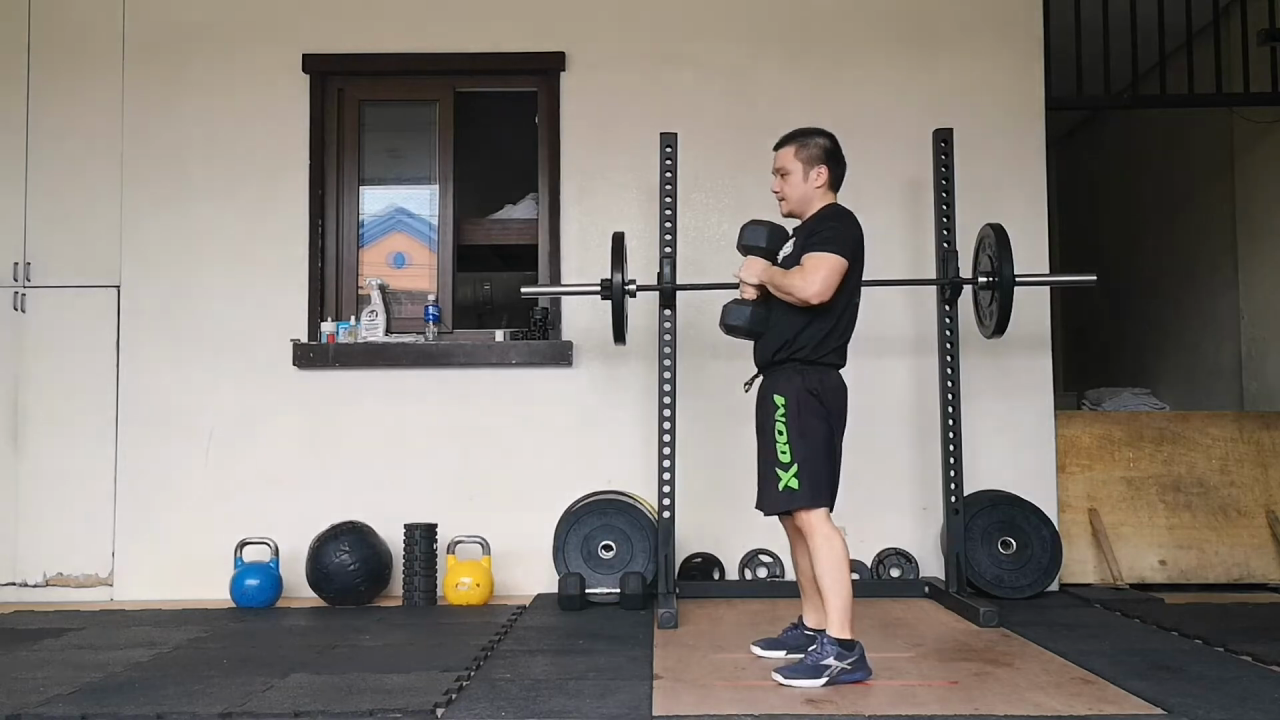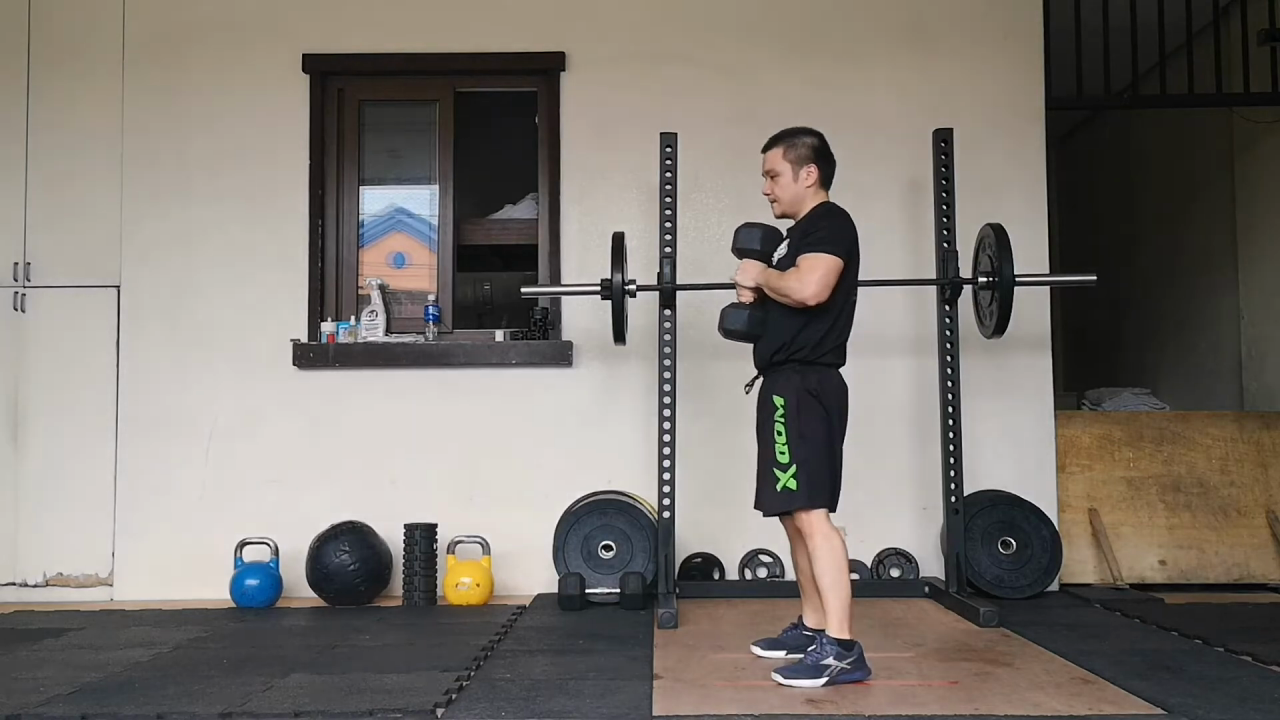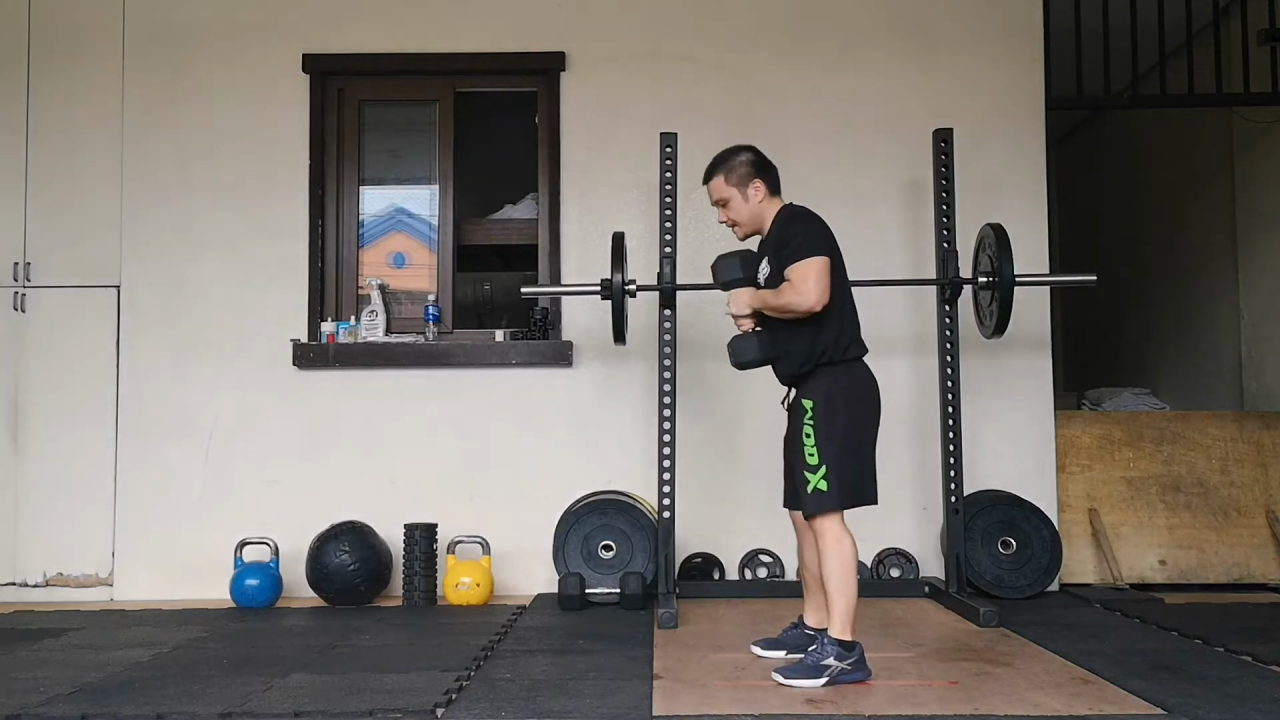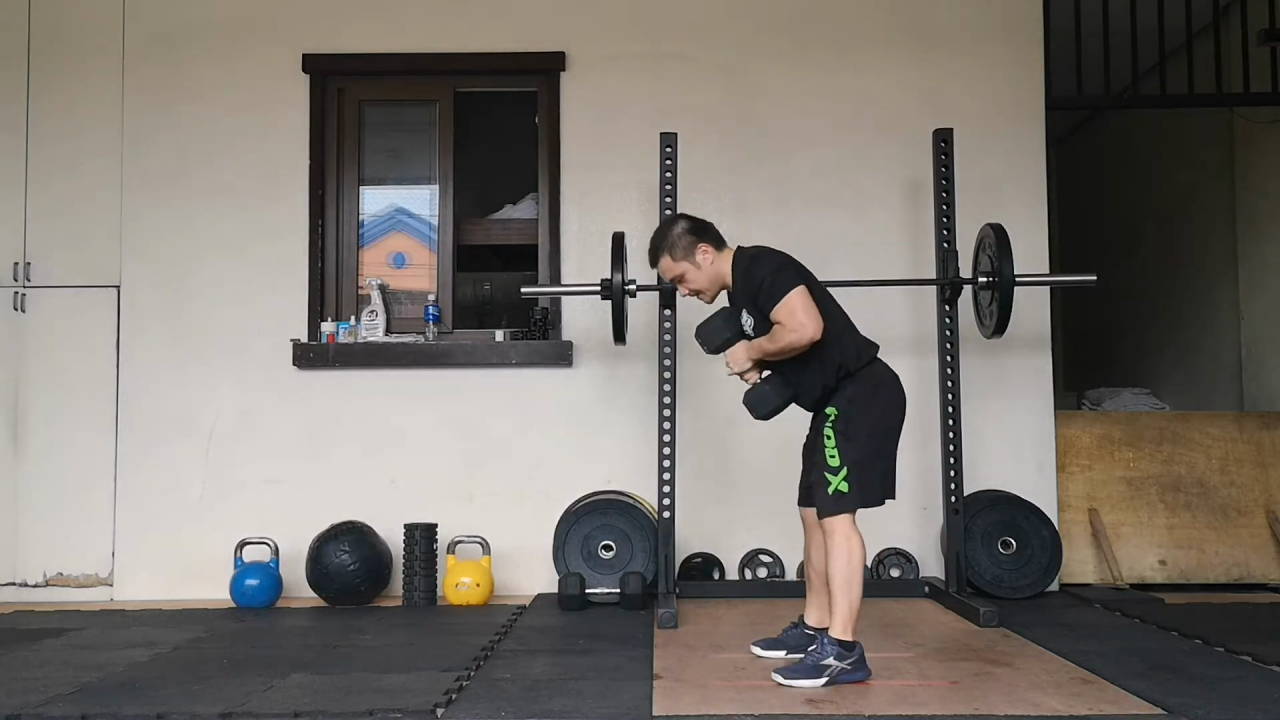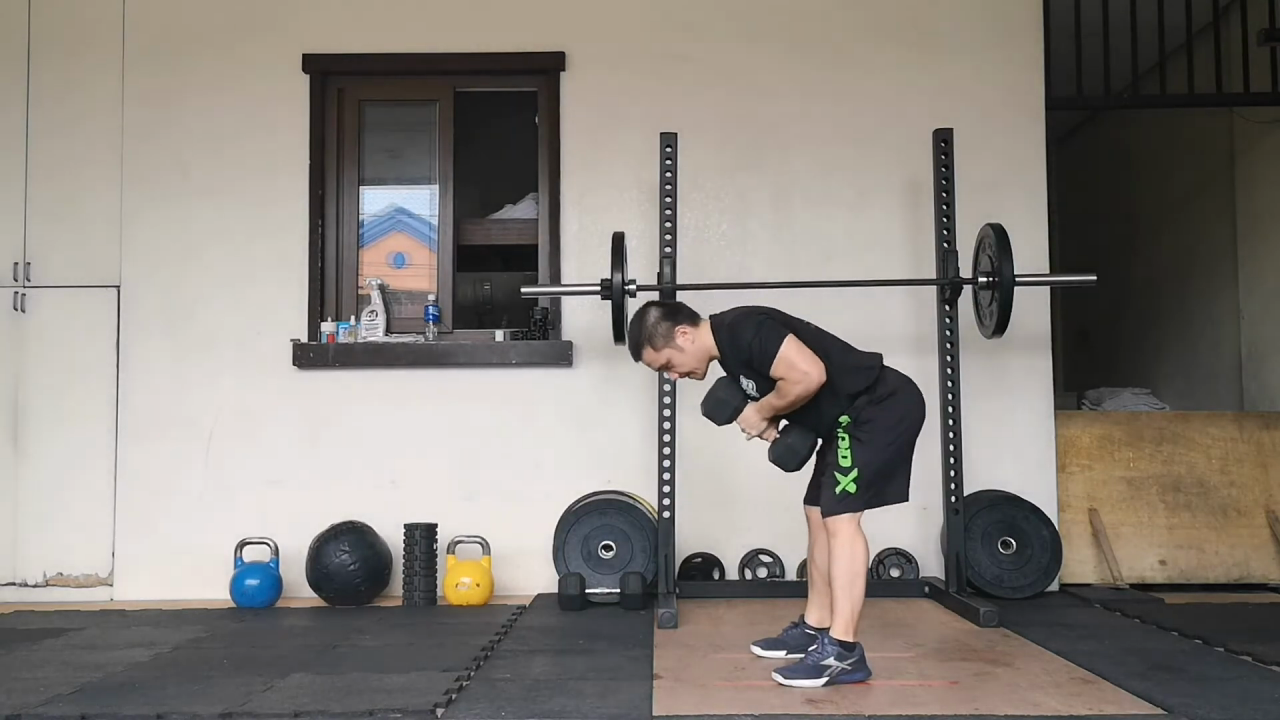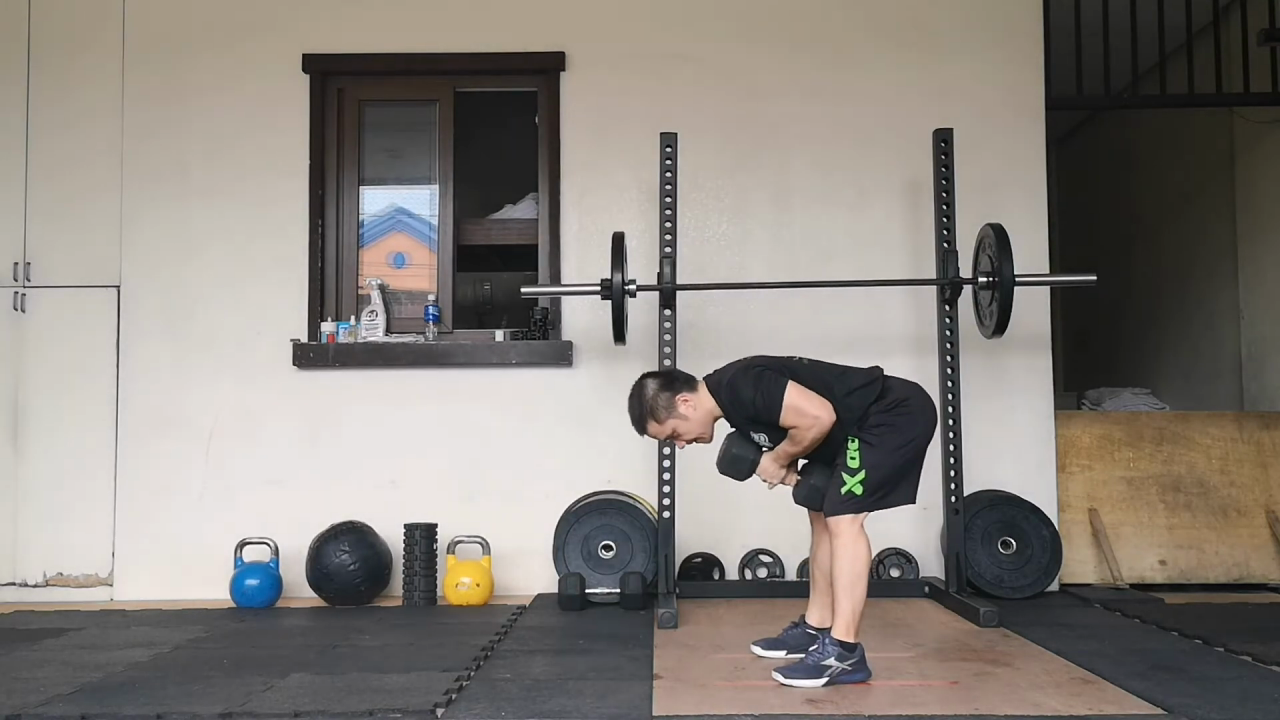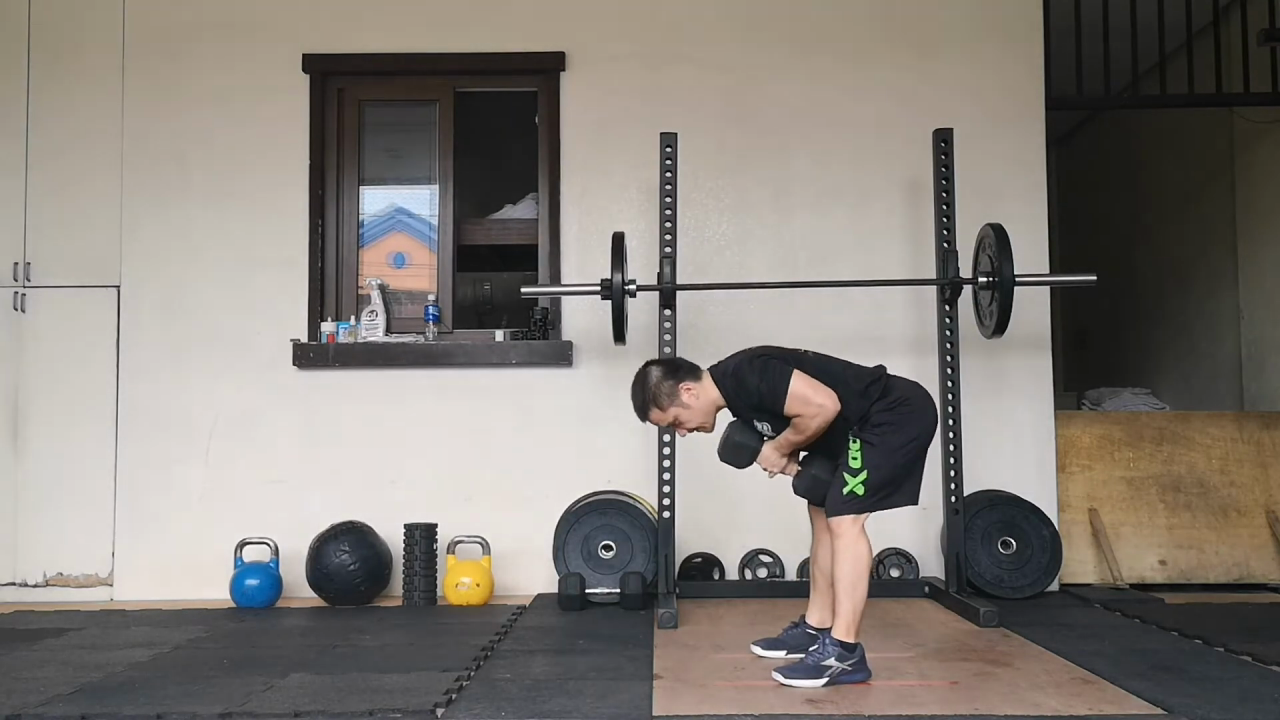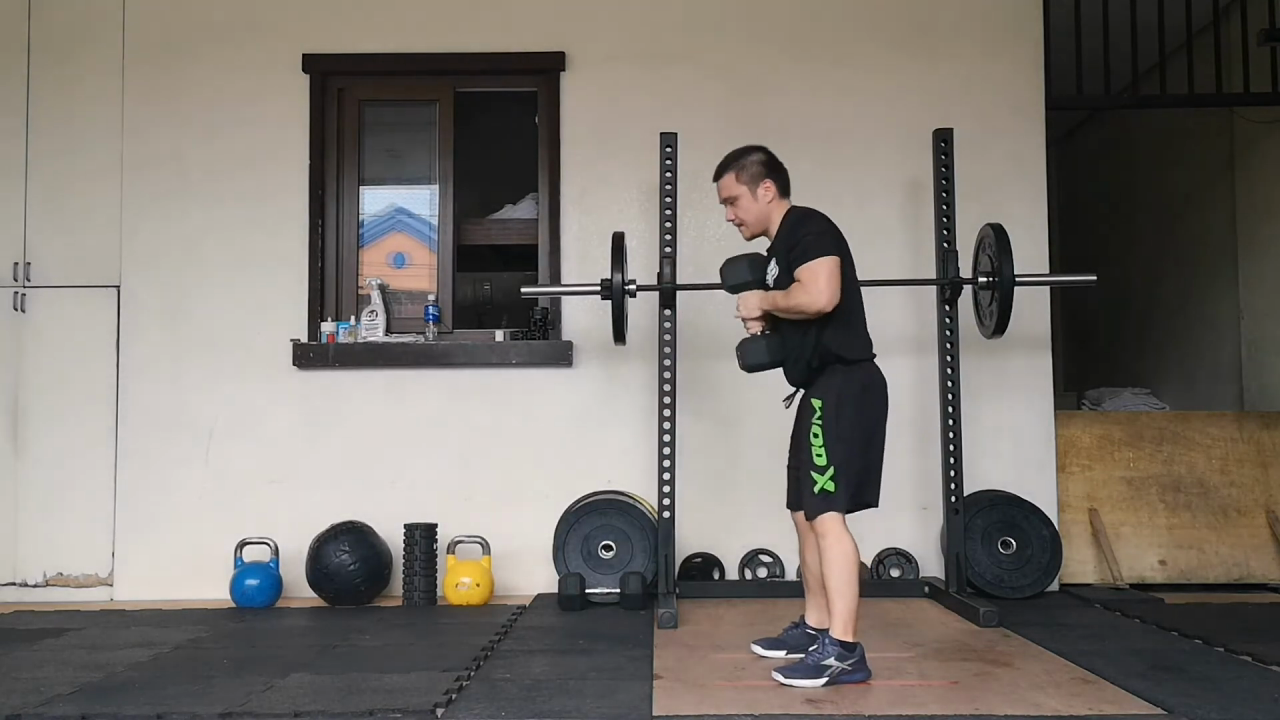
dt=0.5s
person 1, frame 1
left shoulder: (835, 224)
right shoulder: (806, 232)
left elbow: (813, 288)
left wrist: (762, 272)
right wrist: (758, 287)
left hip: (805, 385)
right hip: (785, 385)
left knee: (810, 513)
right knee: (793, 513)
left ankle: (842, 648)
right ankle: (813, 627)
person 1, frame 2
left shoulder: (829, 222)
right shoulder: (801, 232)
left elbow: (809, 289)
left wrist: (758, 274)
right wrist: (755, 289)
left hip: (804, 386)
right hip: (786, 386)
left knee: (809, 514)
right knee: (793, 514)
left ankle: (842, 649)
right ankle: (812, 628)
person 1, frame 3
left shoulder: (798, 225)
right shoulder: (773, 242)
left elbow: (810, 296)
left wrist: (753, 299)
right wrist: (752, 314)
left hip: (834, 388)
right hip: (813, 391)
left knee: (825, 514)
right knee: (805, 514)
left ankle: (843, 650)
right ankle: (814, 627)
person 1, frame 4
left shoulder: (760, 267)
right shoulder: (741, 288)
left elbow: (805, 329)
left wrist: (750, 351)
right wrist: (755, 364)
left hip: (862, 397)
right hip: (839, 403)
left knee: (836, 514)
right knee: (815, 513)
left ankle: (843, 651)
right ankle: (814, 628)
person 1, frame 5
left shoulder: (743, 330)
right shoulder: (730, 344)
left elbow: (809, 374)
left wrist: (761, 411)
right wrist: (766, 421)
left hip: (881, 406)
right hip: (856, 415)
left knee: (840, 516)
right knee: (819, 513)
left ankle: (843, 651)
right ankle: (814, 629)
person 1, frame 6
left shoulder: (740, 387)
right shoulder: (731, 398)
left elbow: (818, 416)
right elbow: (795, 424)
left wrist: (777, 460)
right wrist: (786, 465)
left hip: (897, 414)
right hip: (879, 418)
left knee: (844, 517)
right knee: (824, 514)
left ankle: (843, 652)
right ankle: (816, 629)
person 1, frame 7
left shoulder: (746, 376)
right shoulder: (736, 387)
left elbow: (823, 405)
left wrist: (779, 449)
right wrist: (786, 454)
left hip: (897, 414)
right hip: (878, 420)
left knee: (844, 516)
right knee: (824, 512)
left ankle: (843, 651)
right ankle: (815, 628)
person 1, frame 8
left shoulder: (807, 227)
right shoulder: (784, 245)
left elbow: (820, 296)
left wrist: (762, 301)
right wrist: (763, 315)
left hip: (840, 387)
right hip: (823, 390)
left knee: (826, 515)
right knee: (808, 514)
left ankle: (844, 650)
right ankle: (815, 628)
